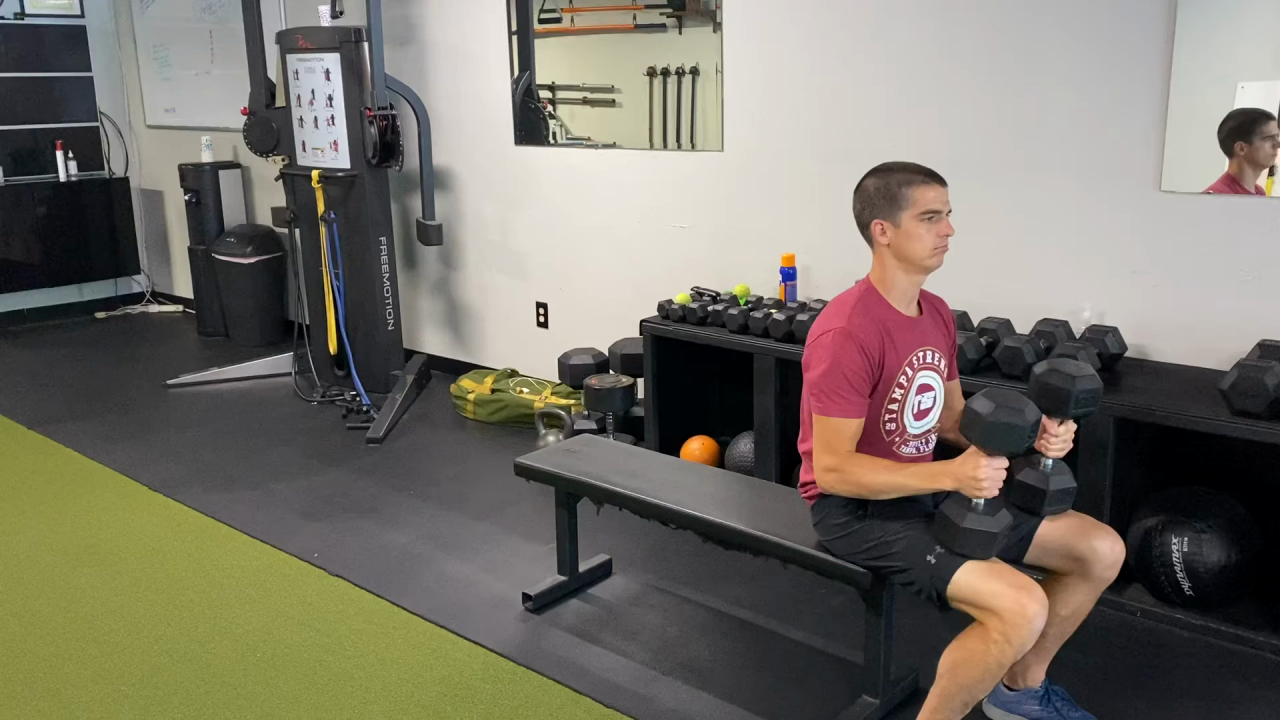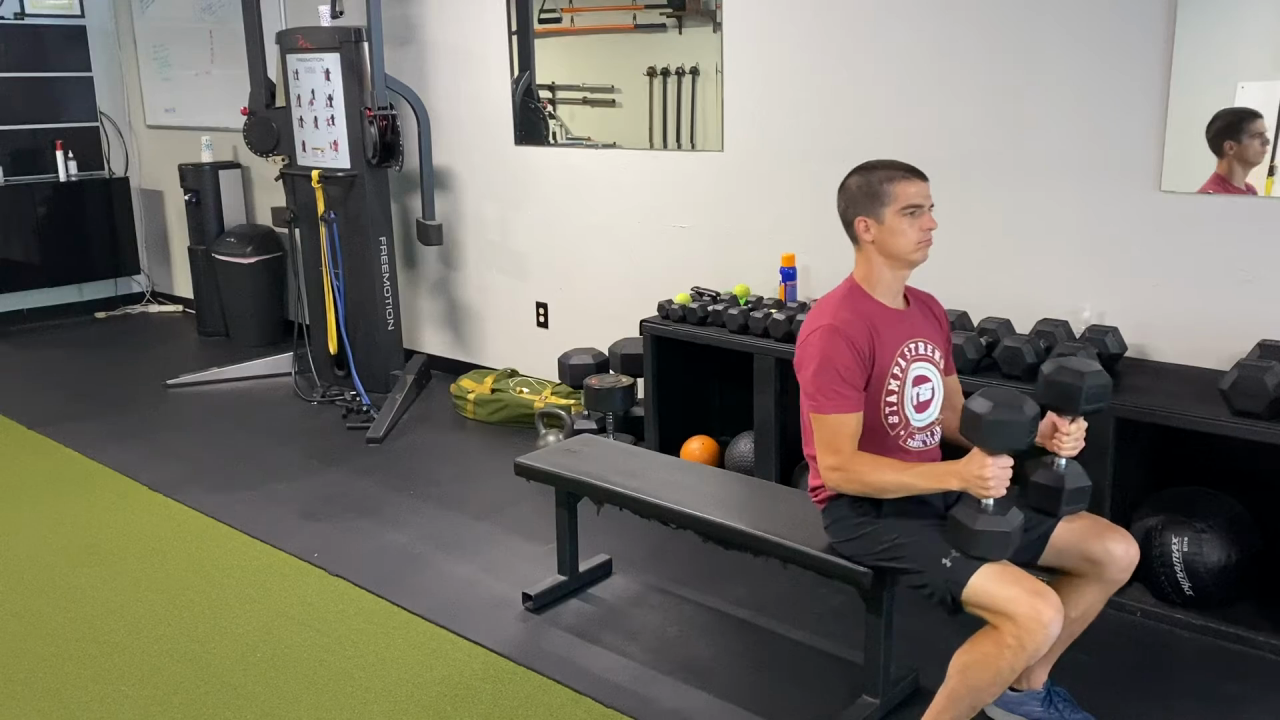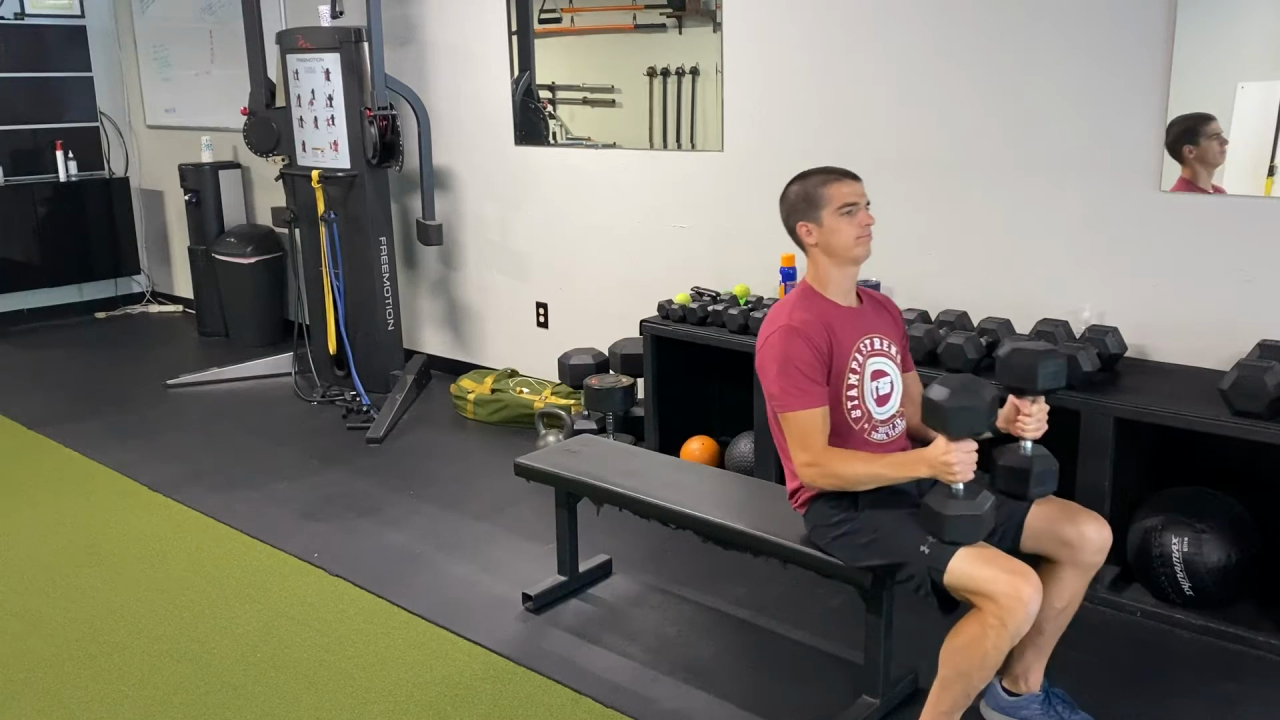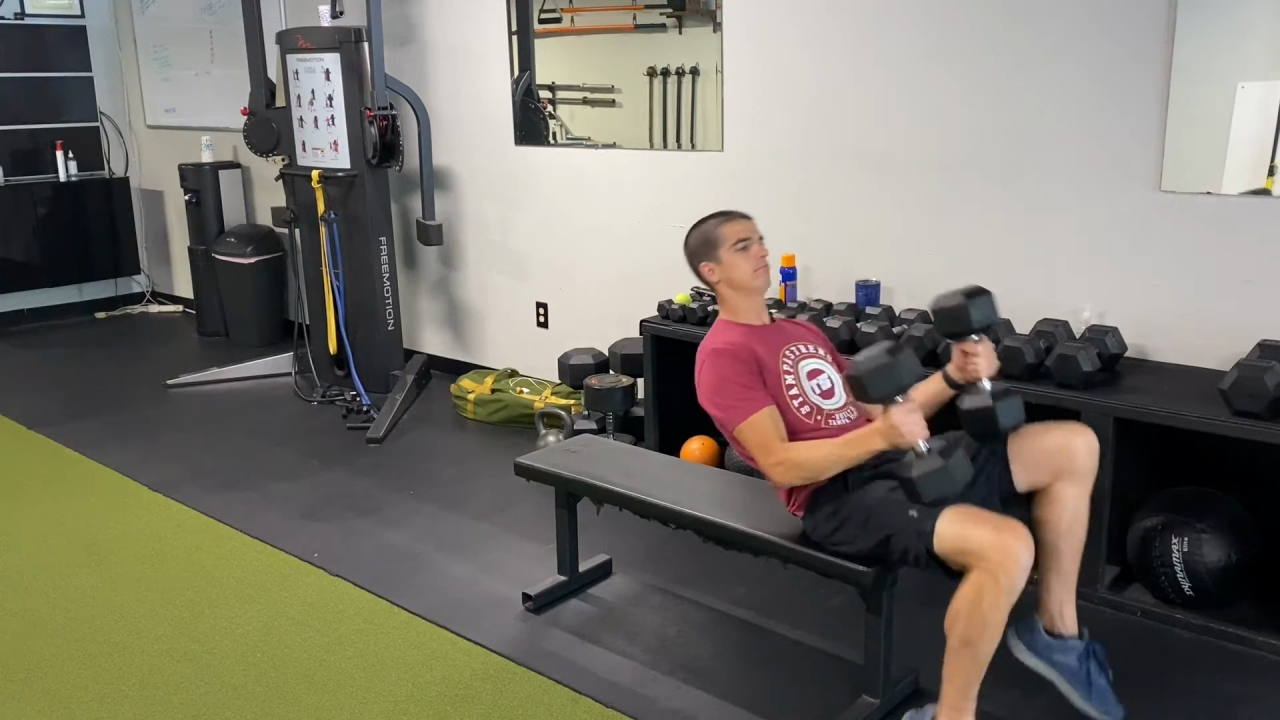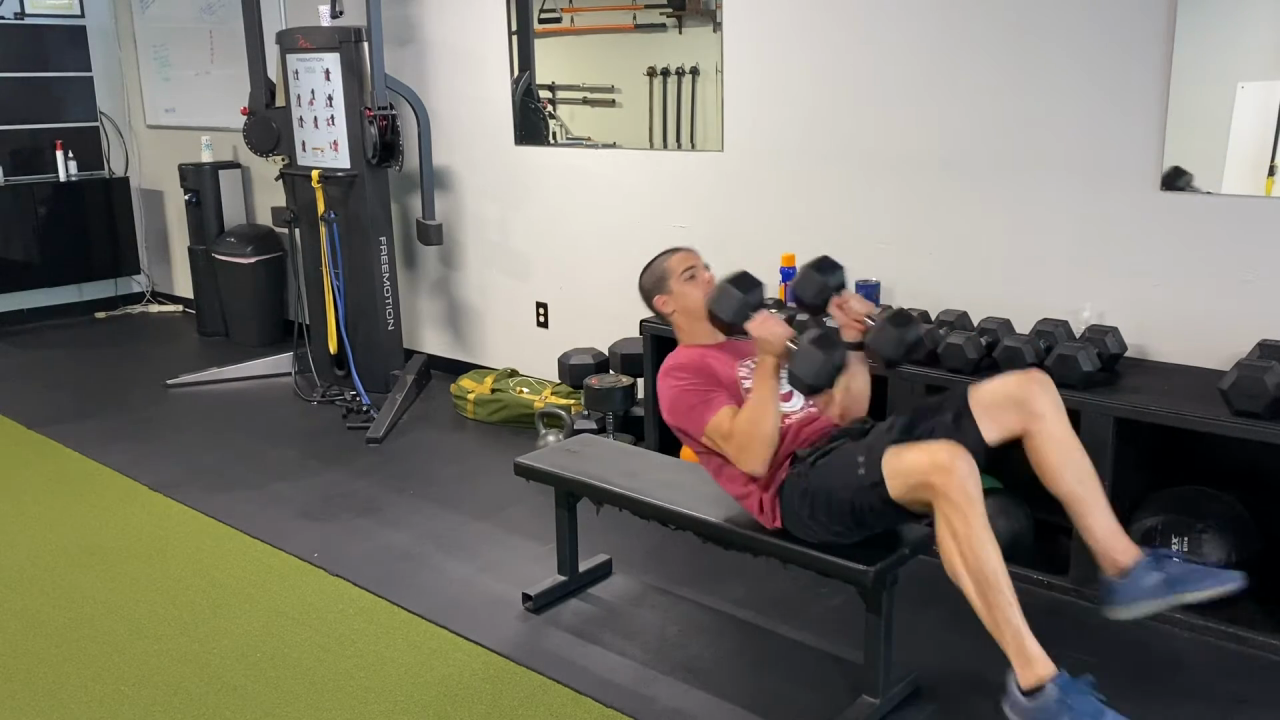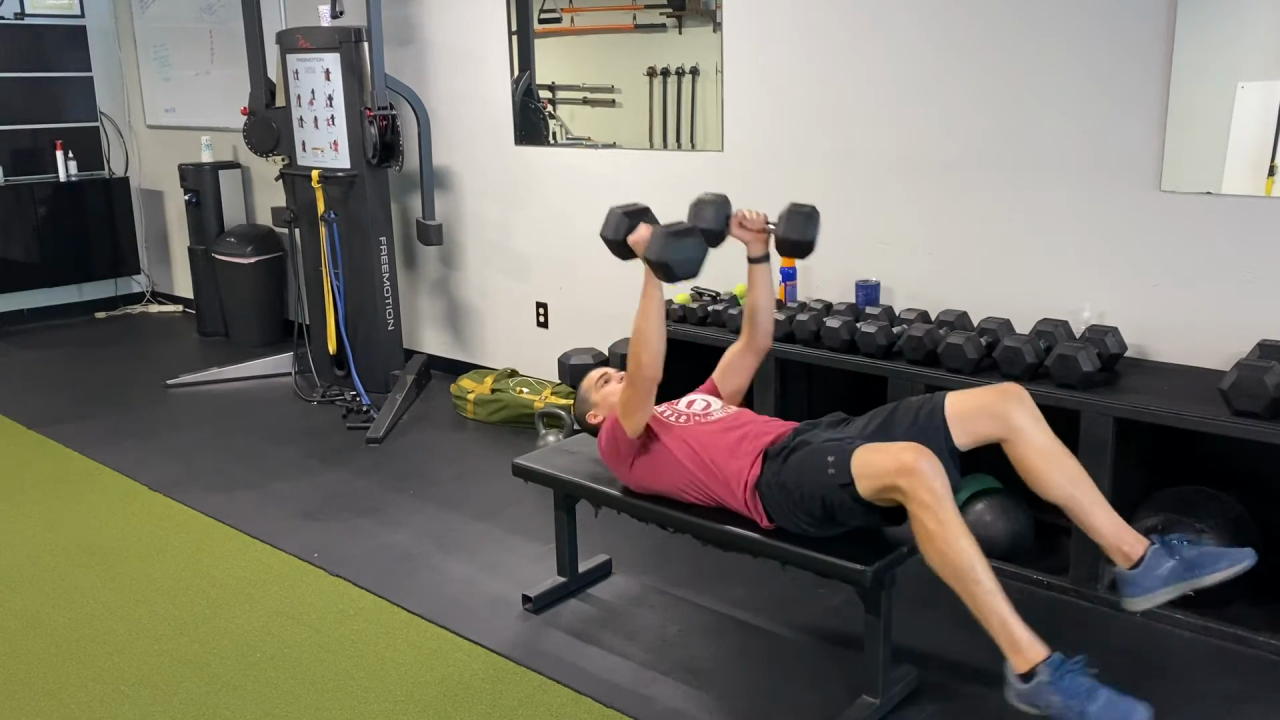
dt=0.4s
person 1, frame 1
left shoulder: (935, 314)
right shoulder: (847, 332)
left elbow: (952, 419)
right elbow: (832, 469)
right wrist: (949, 475)
left hip: (925, 487)
right hip: (857, 507)
left knee: (1101, 550)
right knee: (1019, 609)
person 1, frame 2
left shoulder: (927, 310)
right shoulder: (835, 329)
left elbow: (956, 417)
right elbow: (838, 467)
left wrist: (1036, 432)
right wrist: (955, 475)
left hip: (932, 488)
right hip: (867, 508)
left knee: (1114, 554)
right knee: (1036, 615)
person 1, frame 3
left shoulder: (881, 310)
right shoulder: (792, 330)
left elbow: (917, 415)
right elbow: (812, 464)
left wrist: (999, 420)
right wrist: (924, 463)
left hip: (911, 480)
right hip: (845, 504)
left knee: (1088, 536)
right knee: (1016, 592)
person 1, frame 4
left shoulder: (802, 332)
right shoulder: (722, 355)
left elbow: (884, 410)
right elbow: (782, 465)
left wrist: (954, 378)
right wrist: (882, 434)
left hip: (899, 467)
right hip: (839, 499)
left knee: (1074, 448)
right knee: (1007, 551)
left ankle: (1057, 632)
person 1, frame 5
left shoulder: (749, 349)
right shoulder: (680, 375)
right elbow: (754, 457)
left wrist: (849, 340)
right wrist: (769, 361)
left hip: (849, 443)
right hip: (802, 481)
left knee: (1028, 390)
right knee: (947, 467)
left ankle: (1128, 569)
person 1, frame 6
left shoulder: (698, 404)
right shoulder: (630, 450)
left elbow: (756, 340)
right elbow: (645, 375)
left wrist: (757, 255)
right wrist: (653, 274)
left hip: (821, 437)
right hip: (779, 477)
left knee: (1006, 403)
right knee: (916, 468)
left ankle: (1138, 561)
